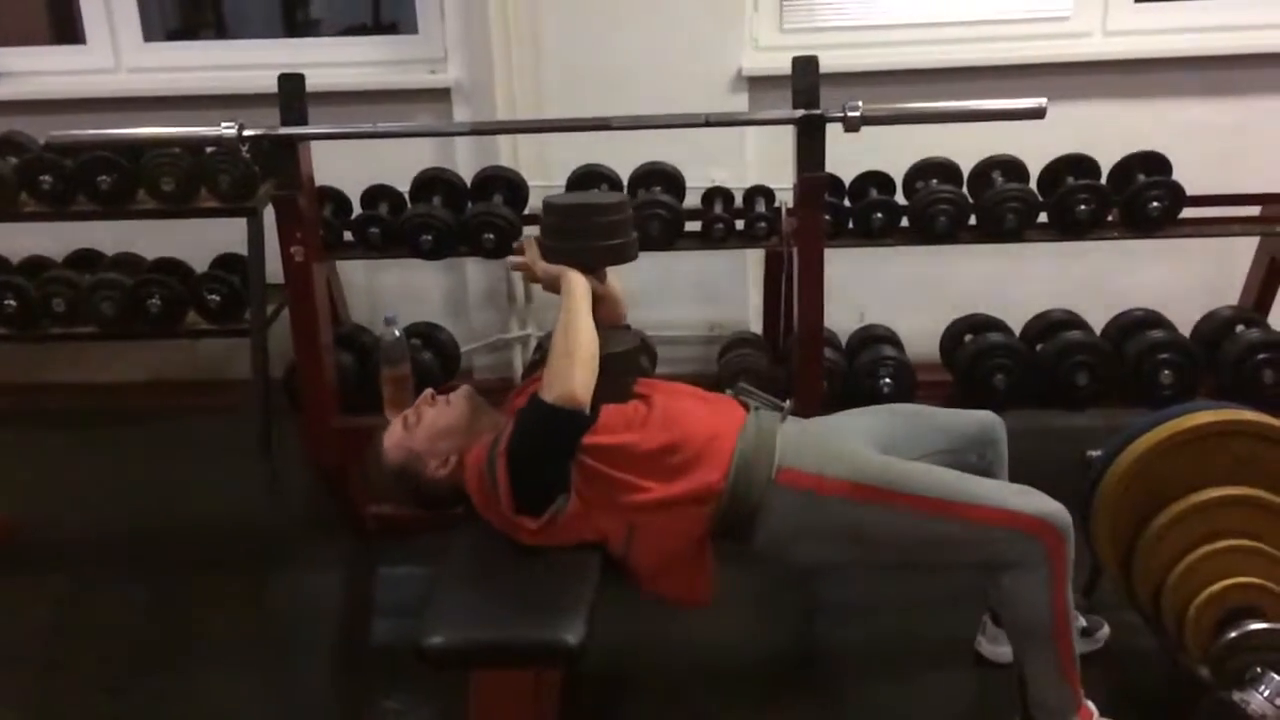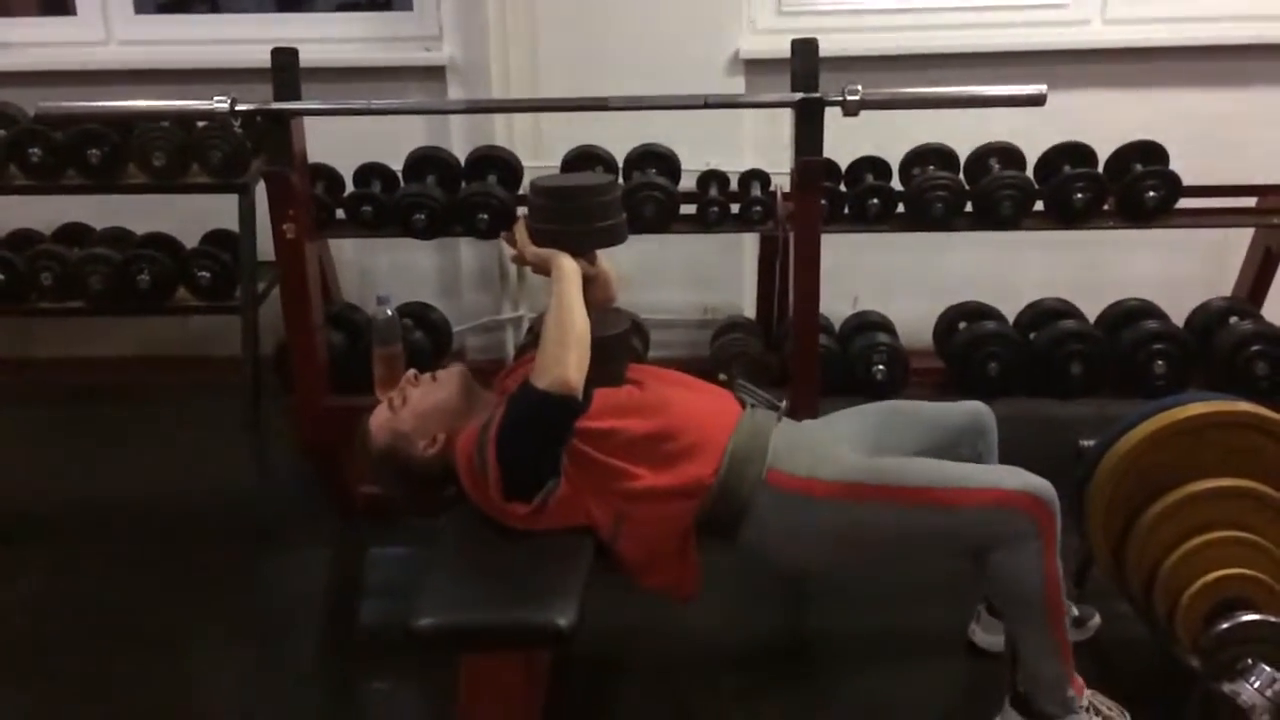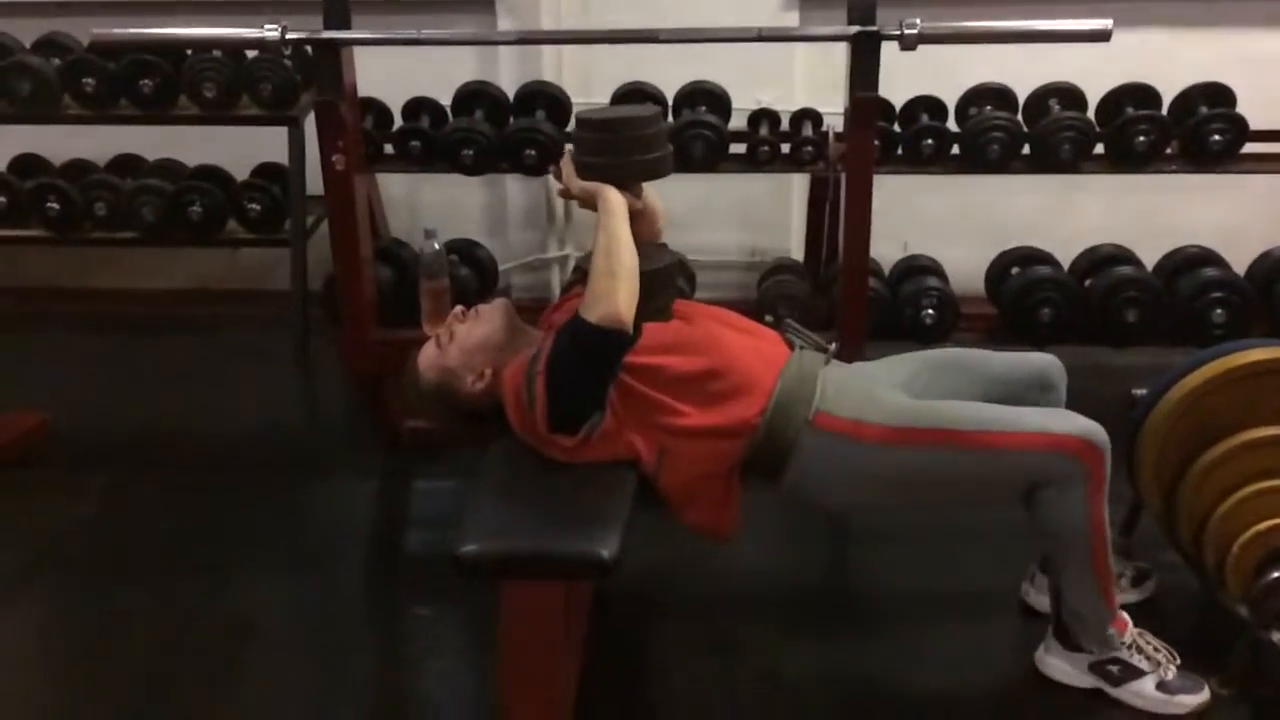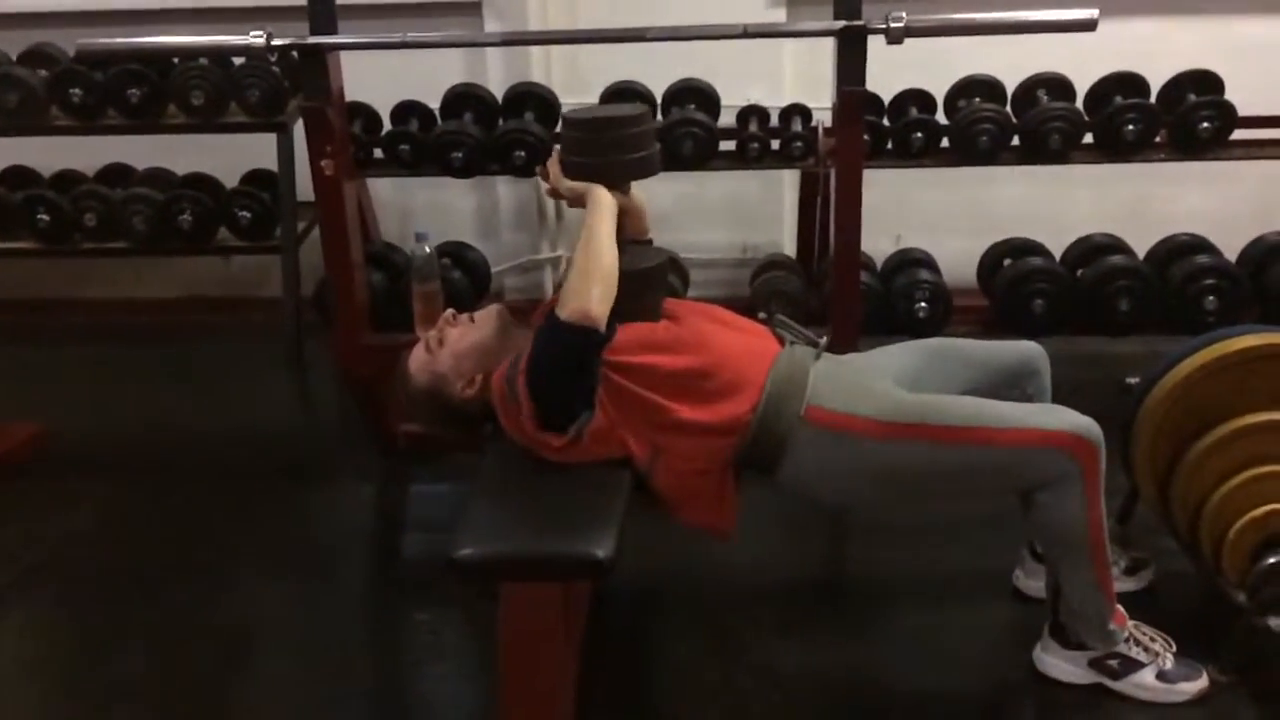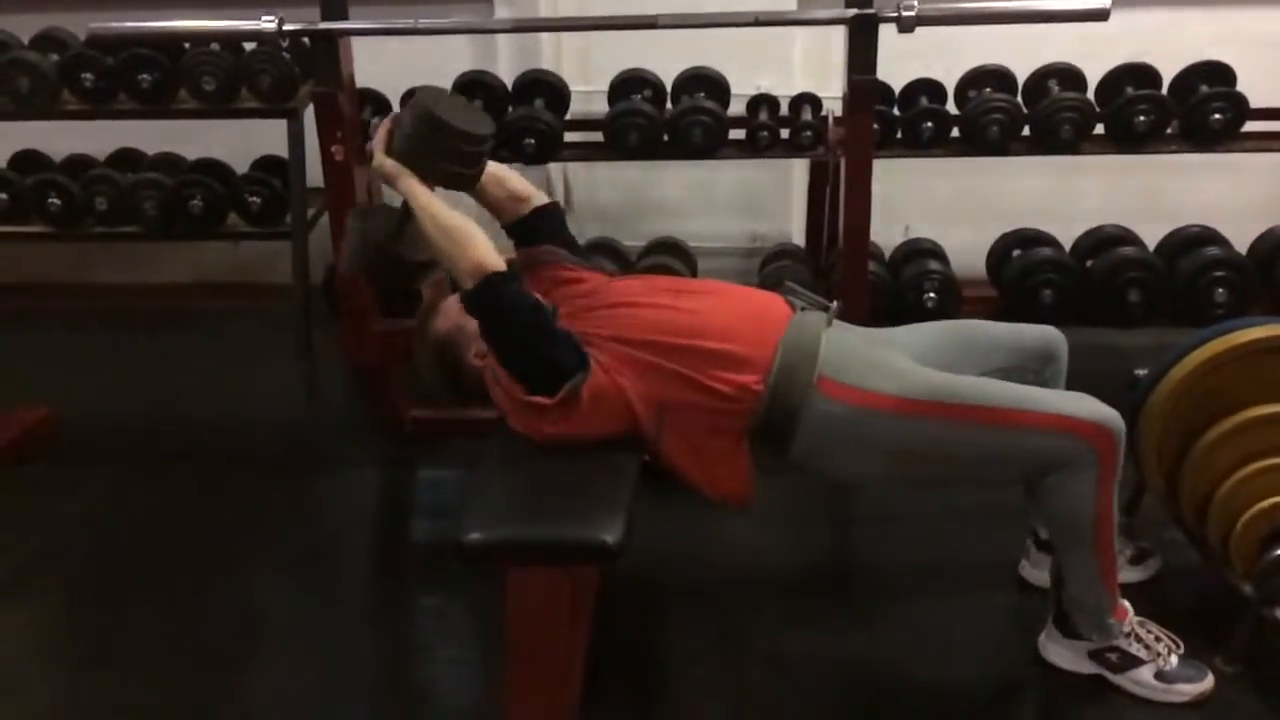
dt=1s
person 1, frame 1
left shoulder: (512, 417)
right shoulder: (503, 471)
left elbow: (609, 348)
right elbow: (569, 400)
left wrist: (587, 280)
right wrist: (570, 282)
left hip: (771, 437)
right hip: (775, 487)
left knee: (980, 434)
right knee: (1040, 526)
left ankle: (1017, 615)
person 1, frame 2
left shoulder: (503, 396)
right shoulder: (494, 455)
left elbow: (597, 327)
right elbow: (563, 385)
left wrist: (580, 263)
right wrist: (560, 266)
left hip: (768, 436)
right hip: (770, 491)
left knee: (969, 423)
right knee: (1027, 503)
left ankle: (1011, 606)
person 1, frame 3
left shoulder: (548, 332)
right shoulder: (541, 389)
left elbow: (648, 254)
right elbow: (611, 321)
left wrist: (626, 195)
right wrist: (607, 201)
left hip: (817, 378)
right hip: (813, 434)
left knee: (1038, 376)
right knee: (1077, 446)
left ankle: (1067, 568)
right ankle: (1088, 640)
person 1, frame 4
left shoulder: (537, 335)
right shoulder: (533, 392)
left elbow: (634, 251)
right elbow: (584, 320)
left wrist: (609, 193)
right wrist: (596, 201)
left hip: (804, 368)
right hip: (803, 426)
left knee: (1022, 363)
right knee: (1072, 442)
left ankle: (1058, 553)
right ankle: (1087, 637)
person 1, frame 5
left shoulder: (557, 300)
right shoulder: (537, 380)
left elbow: (531, 206)
right elbow: (487, 279)
right wrist: (407, 183)
left hip: (817, 341)
right hip: (815, 400)
left knee: (1041, 349)
right knee: (1091, 430)
left ankle: (1061, 542)
right ankle: (1089, 628)
